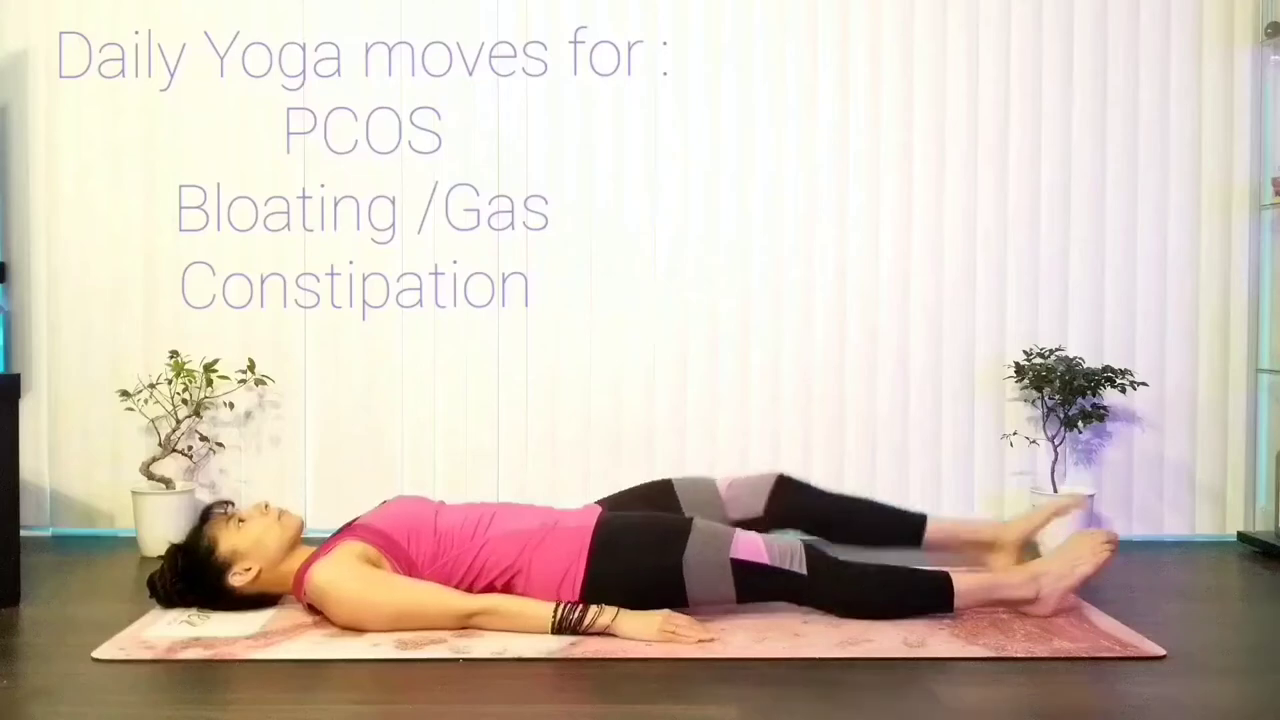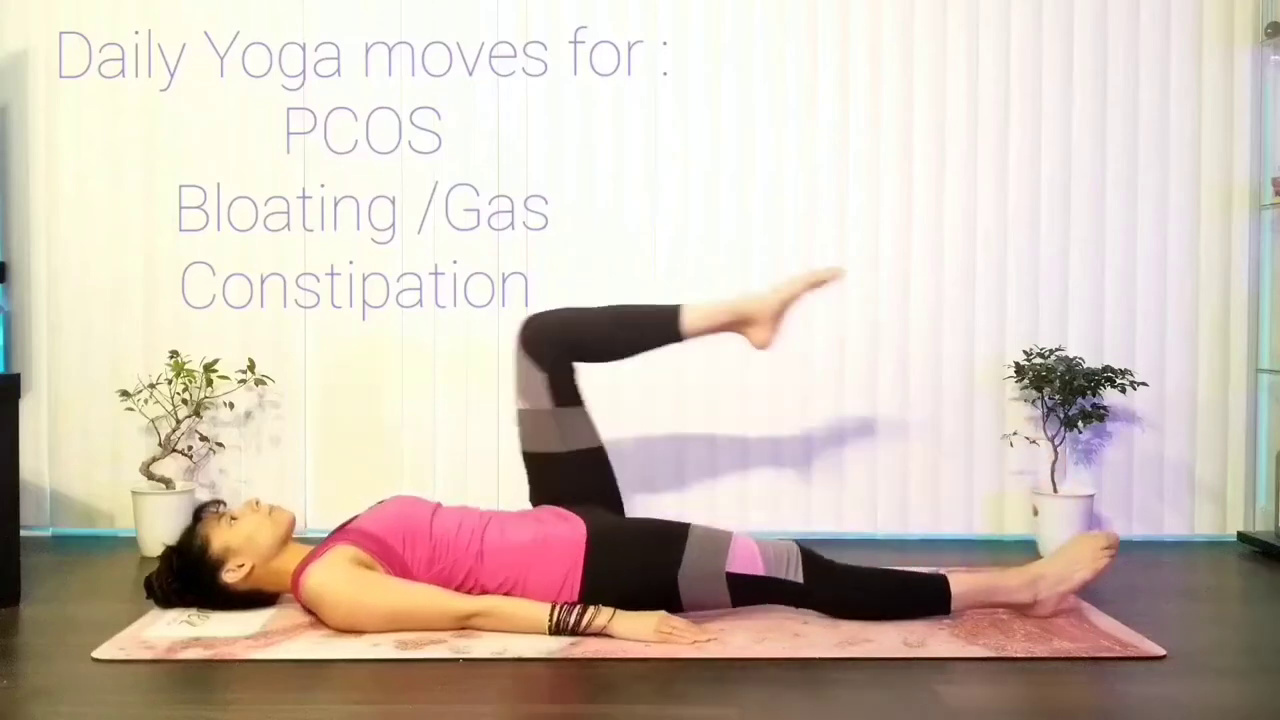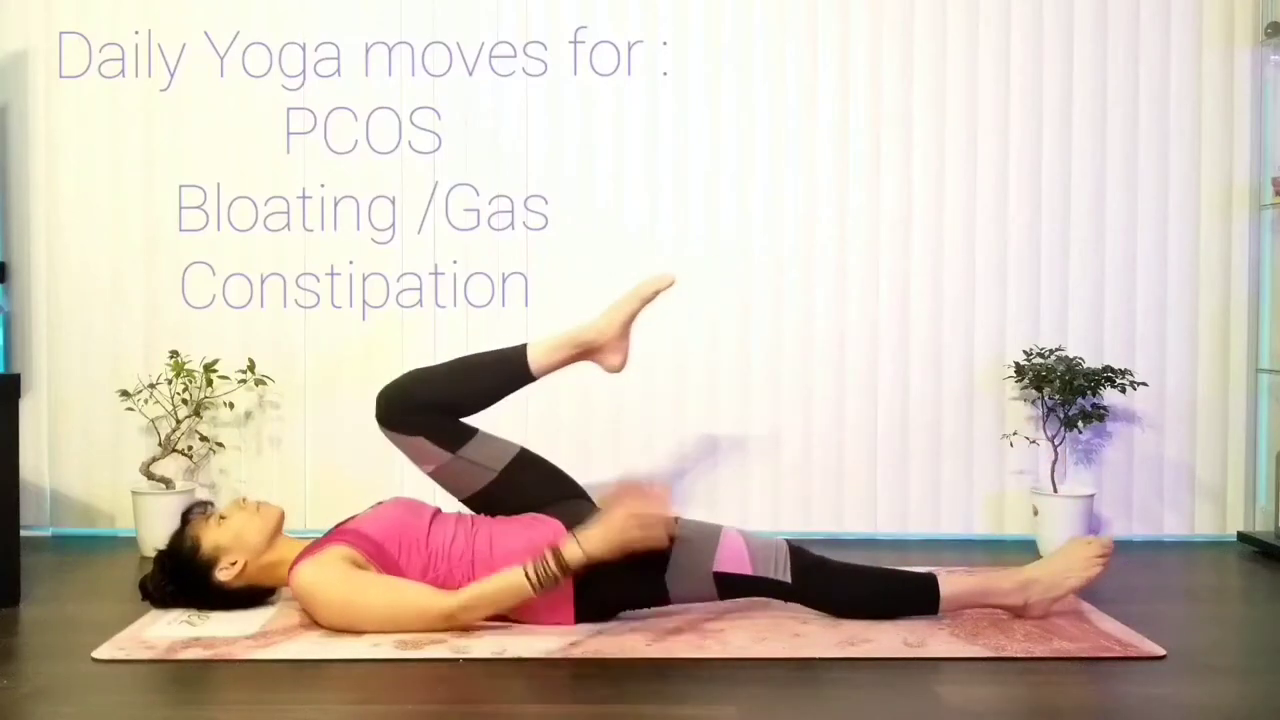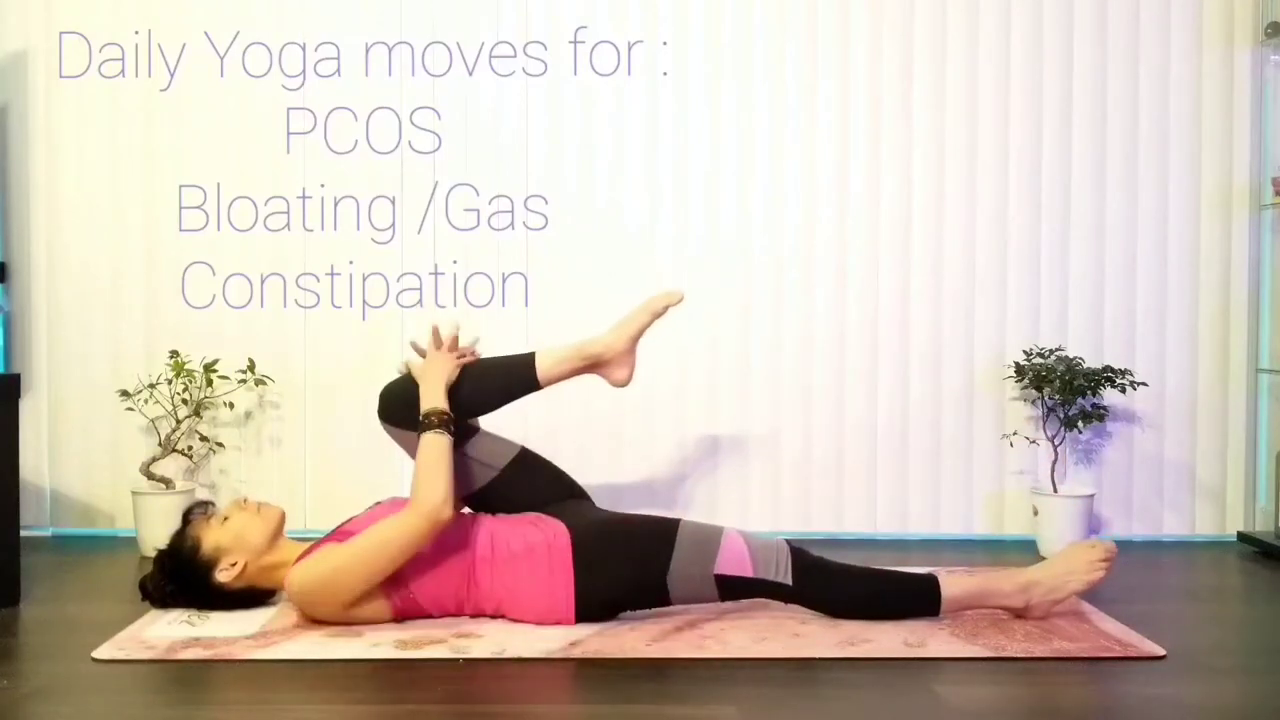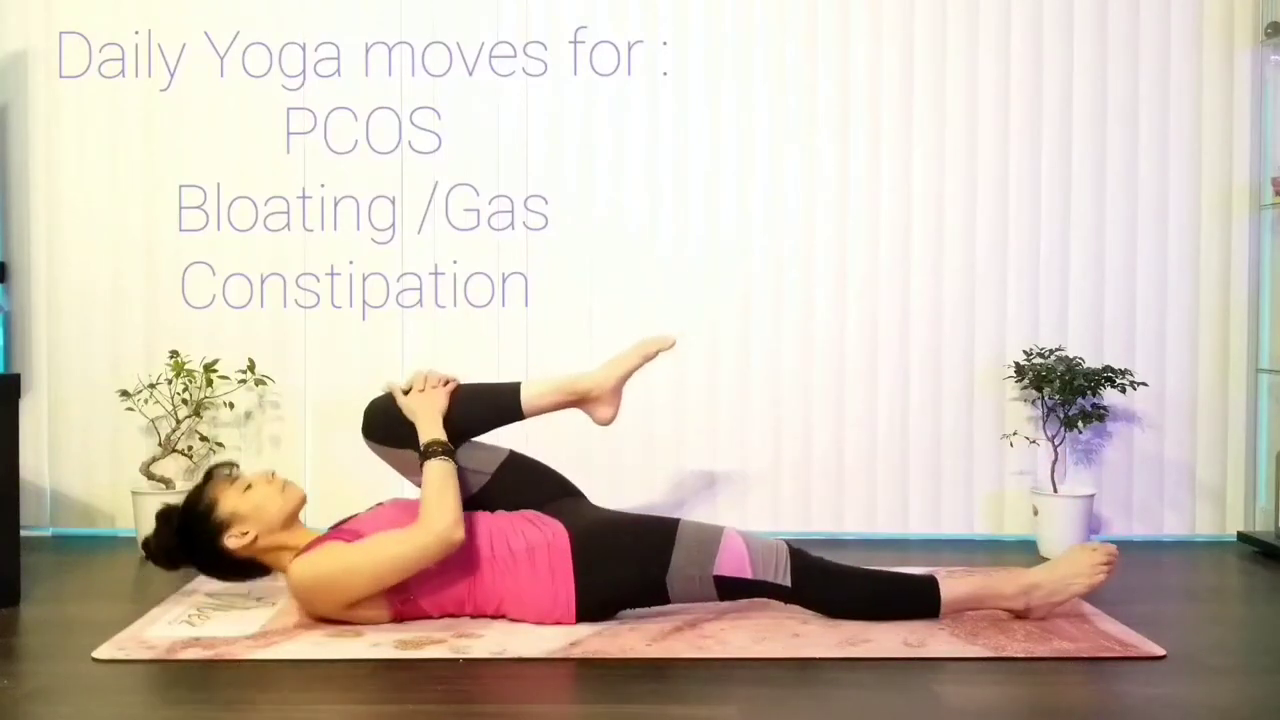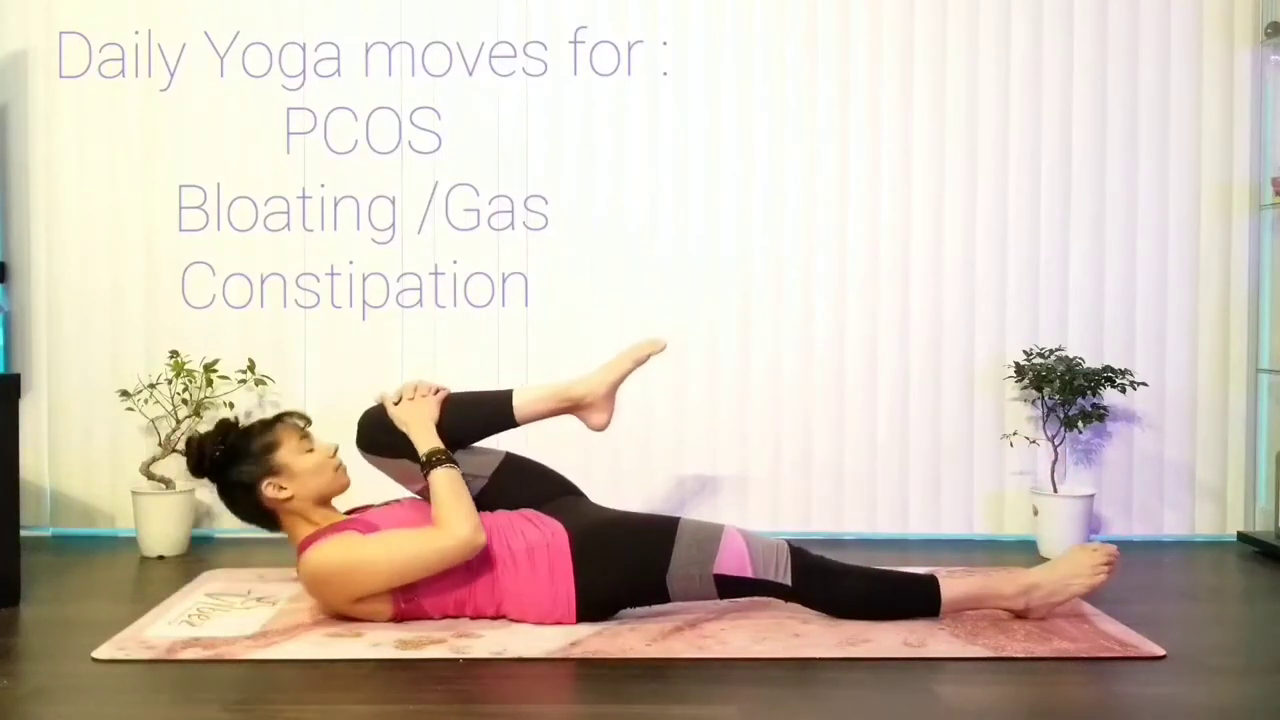
dt=0.5s
person 1, frame 1
left shoulder: (334, 552)
right shoulder: (330, 586)
right elbow: (461, 610)
right wrist: (617, 621)
left hip: (578, 534)
right hip: (582, 565)
left knee: (765, 500)
right knee: (805, 572)
left ankle: (975, 537)
right ankle: (1017, 586)
person 1, frame 2
left shoulder: (334, 551)
right shoulder: (328, 589)
right elbow: (469, 610)
right wrist: (611, 622)
left hip: (564, 528)
right hip: (581, 566)
left knee: (547, 339)
right knee: (802, 578)
left ankle: (738, 314)
right ankle: (1019, 585)
person 1, frame 3
left shoulder: (325, 556)
right shoulder: (320, 589)
right elbow: (467, 605)
right wrist: (588, 548)
left hip: (552, 532)
right hip: (565, 571)
left knee: (405, 404)
right knee: (790, 572)
left ankle: (581, 342)
right ankle: (1011, 586)
person 1, frame 4
left shoulder: (325, 558)
right shoulder: (316, 587)
left elbow: (429, 513)
right elbow: (432, 511)
left wrist: (430, 394)
right wrist: (437, 396)
left hip: (553, 529)
right hip: (569, 574)
left knee: (400, 404)
right knee: (790, 574)
left ankle: (591, 355)
right ankle: (1009, 586)
person 1, frame 5
left shoulder: (329, 551)
right shoulder: (318, 582)
left elbow: (433, 522)
right elbow: (445, 534)
left wrist: (419, 419)
right wrist: (432, 431)
left hip: (554, 530)
right hip: (570, 571)
left knee: (386, 416)
right knee: (785, 574)
left ankle: (580, 388)
right ankle: (1010, 590)
person 1, frame 6
left shoulder: (339, 534)
right shoulder: (328, 566)
left elbow: (433, 524)
right elbow: (463, 540)
left wrist: (415, 428)
right wrist: (430, 442)
left hip: (555, 531)
right hip: (572, 572)
left knee: (382, 427)
right knee: (782, 572)
right ankle: (1008, 590)
